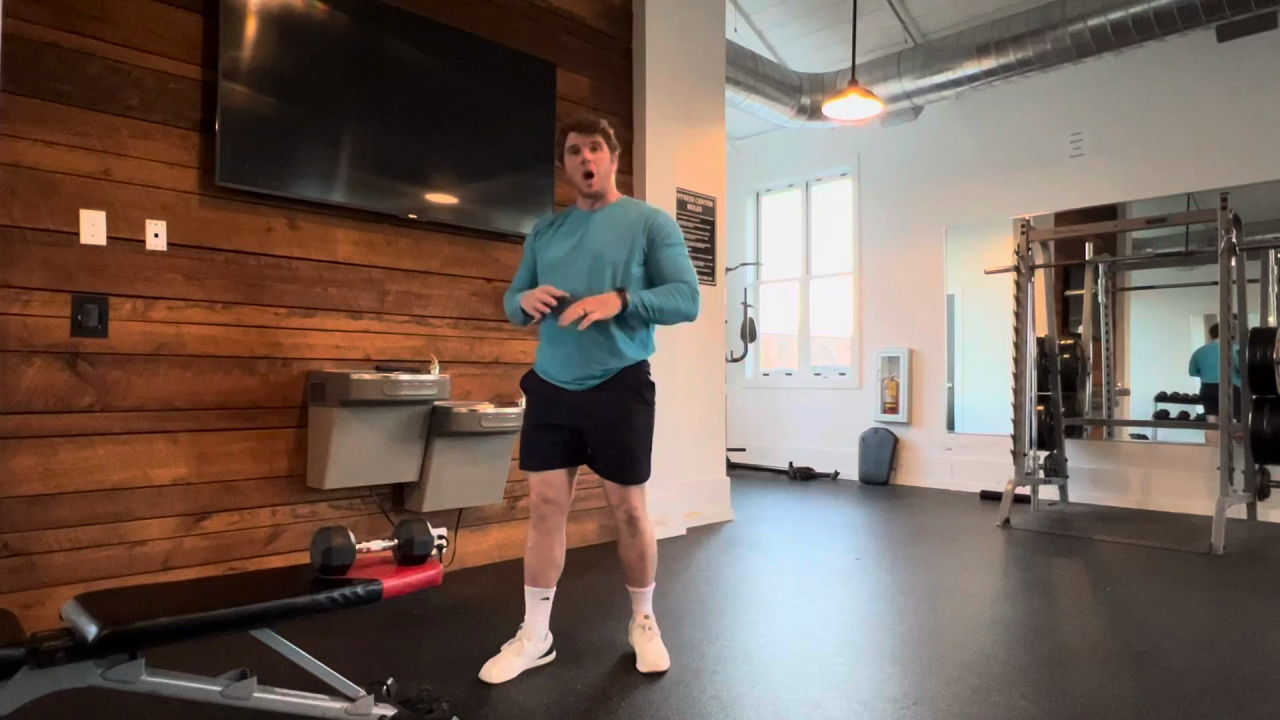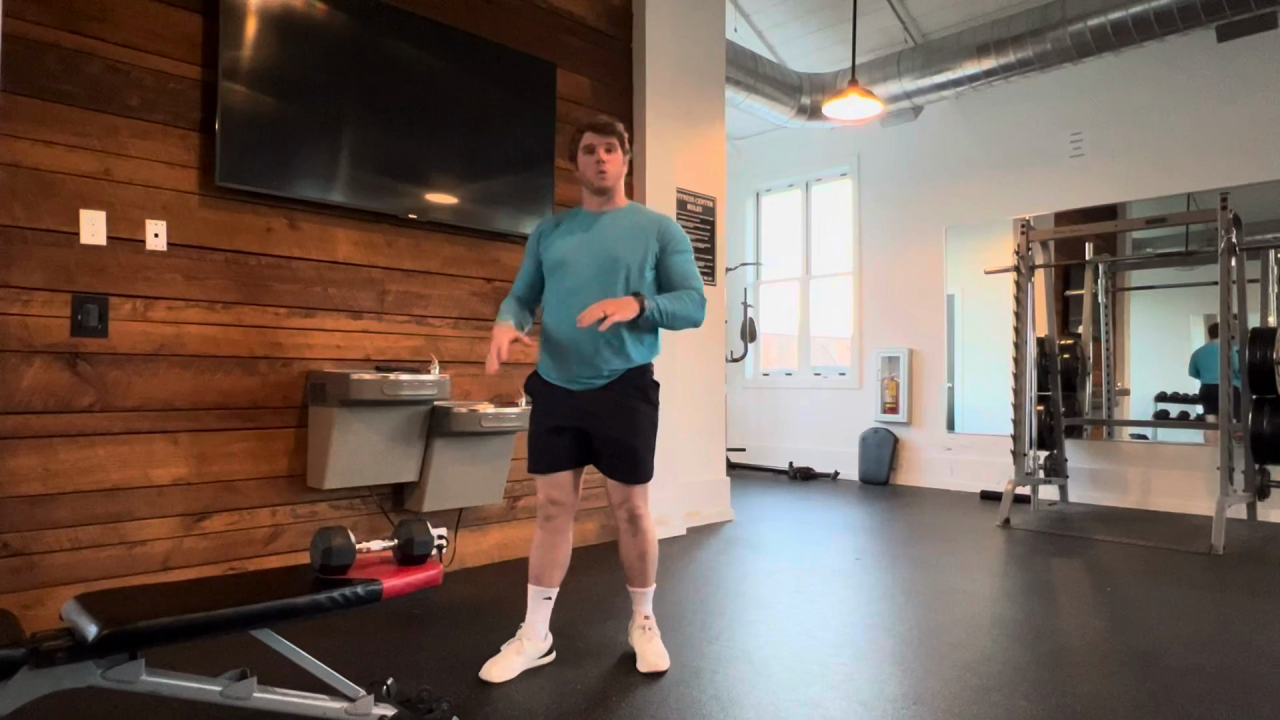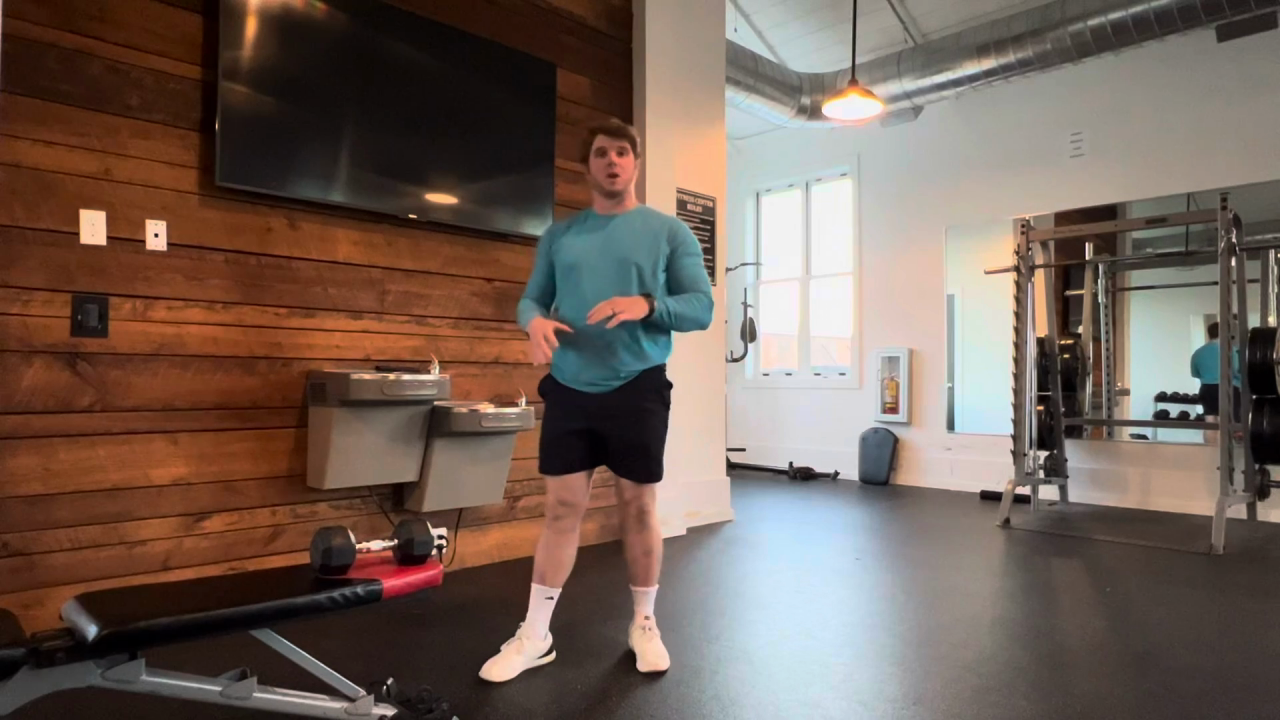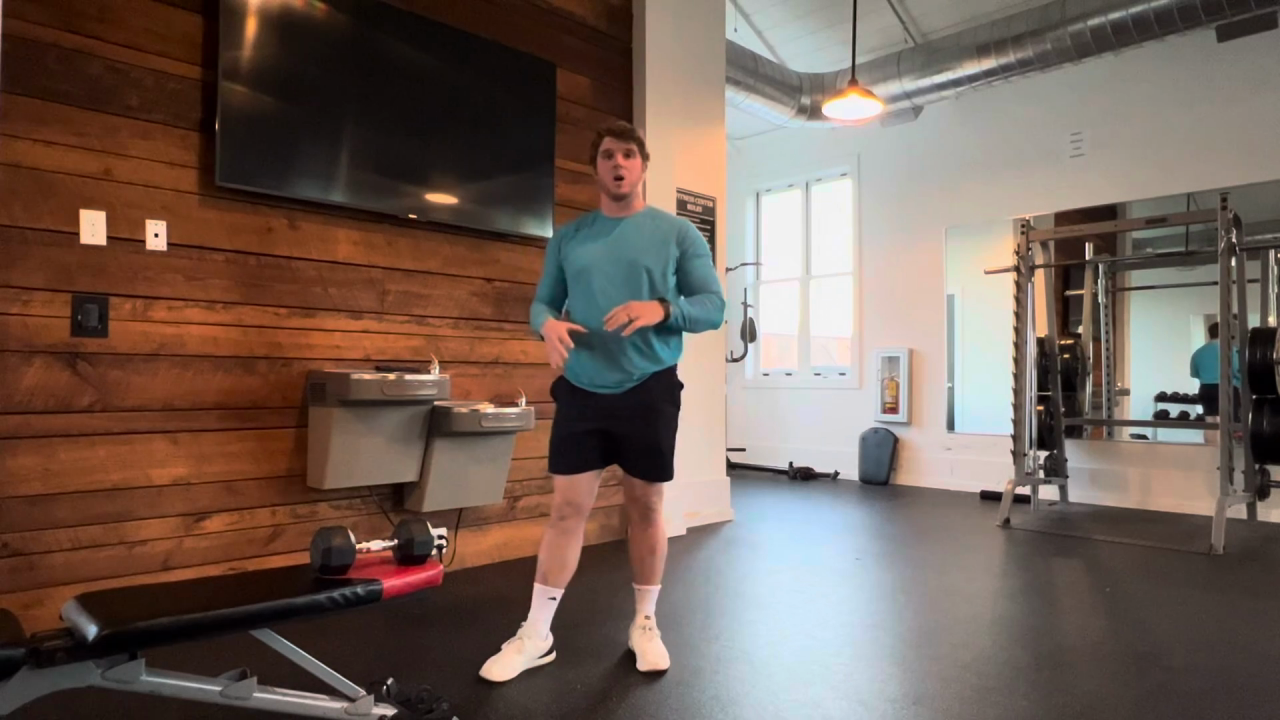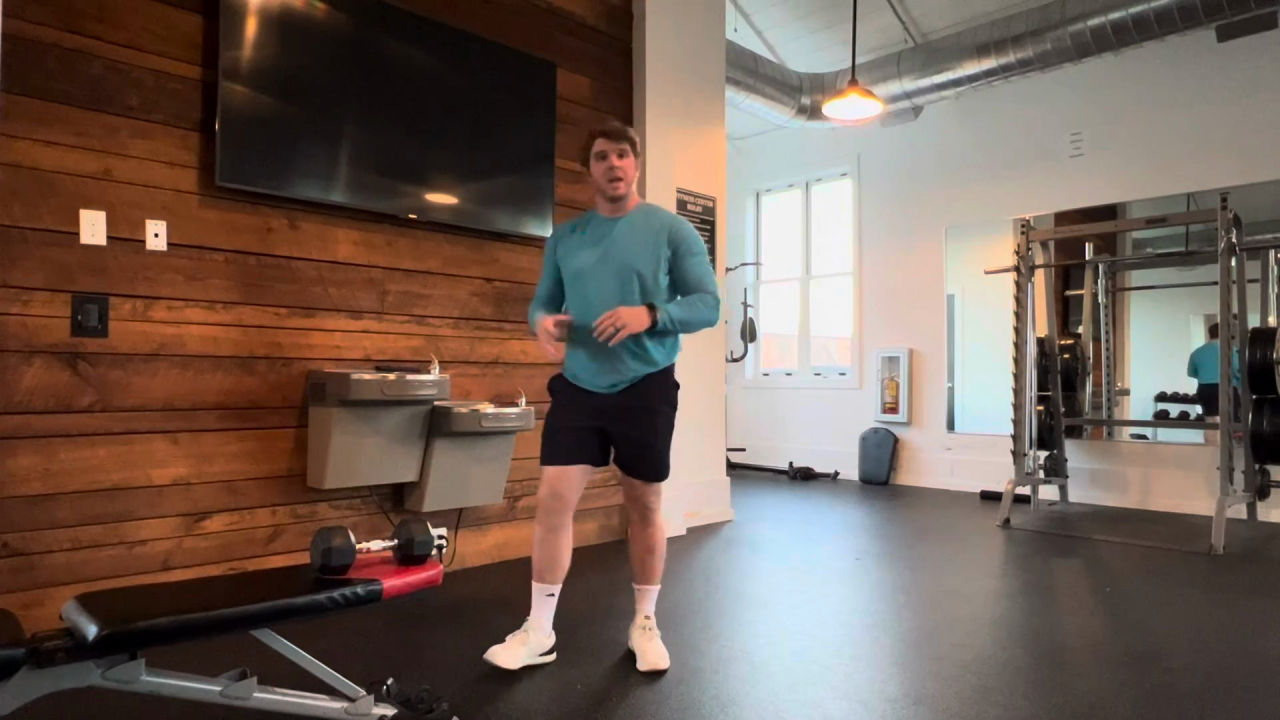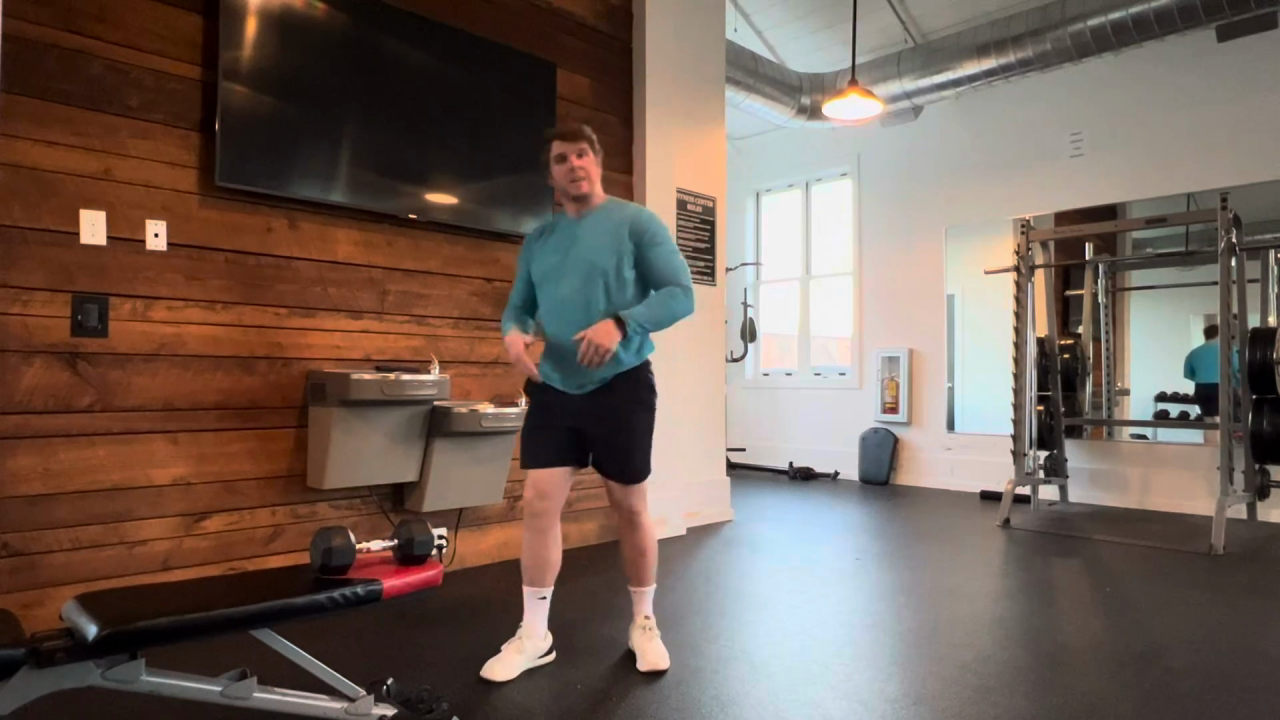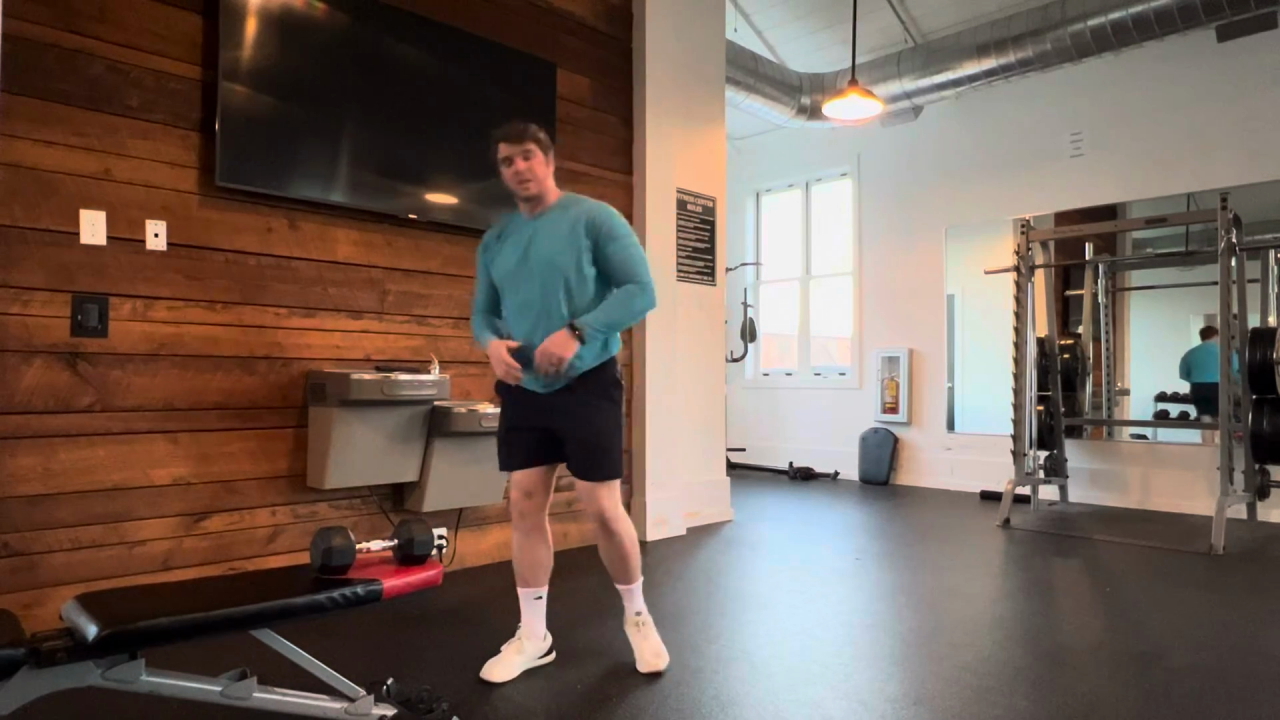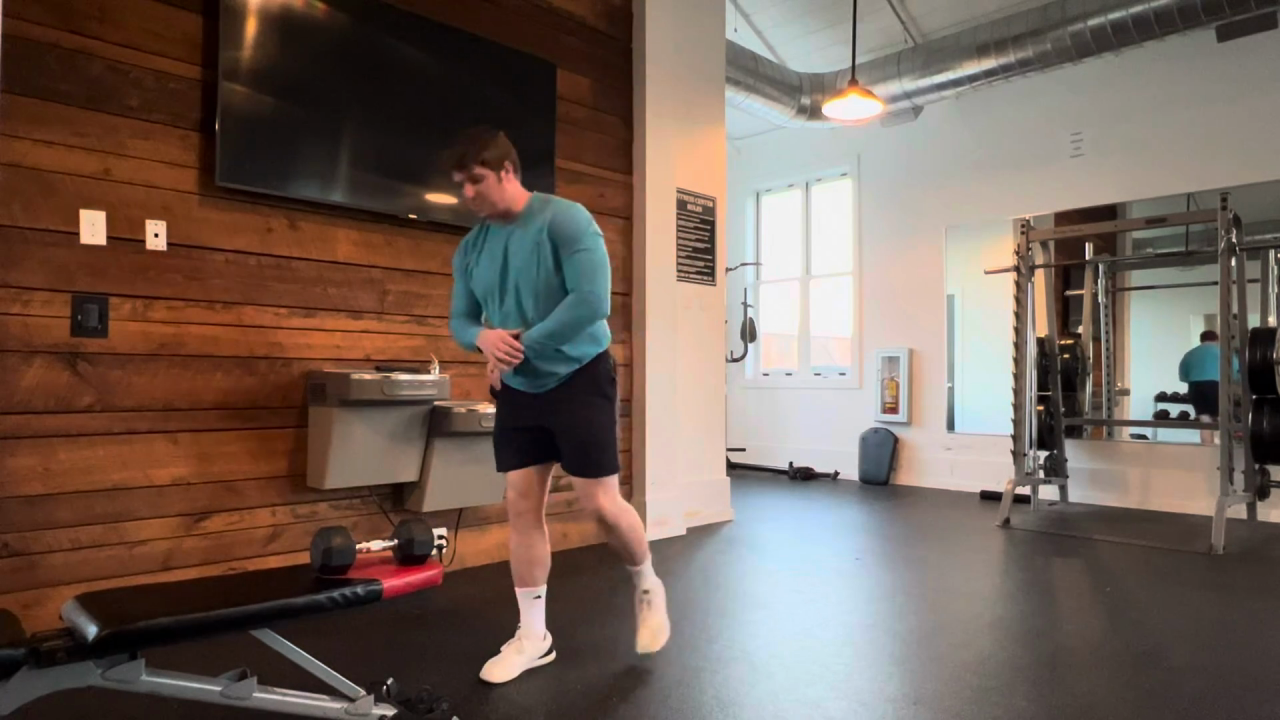
dt=0.3s
person 1, frame 1
left shoulder: (651, 223)
right shoulder: (544, 231)
left elbow: (686, 298)
right elbow: (513, 297)
left wrist: (618, 300)
right wrist: (524, 300)
left hip: (620, 385)
right hip: (551, 385)
left knee: (628, 509)
right knee: (544, 508)
left ankle: (643, 622)
right ankle: (535, 635)
person 1, frame 2
left shoulder: (659, 229)
right shoulder: (548, 232)
left elbow: (694, 305)
right elbow: (521, 296)
left wrist: (637, 304)
right wrist: (505, 324)
left hip: (625, 387)
right hip: (556, 388)
left knee: (631, 509)
right knee: (552, 509)
left ankle: (644, 624)
right ankle: (534, 636)
person 1, frame 3
left shoulder: (669, 231)
right shoulder: (559, 235)
left elbow: (702, 307)
right elbow: (533, 298)
left wrist: (647, 305)
right wrist: (535, 321)
left hip: (638, 388)
right hip: (569, 389)
left knee: (639, 507)
right knee: (561, 510)
left ankle: (643, 624)
right ankle: (535, 634)
person 1, frame 4
left shoulder: (678, 233)
right shoulder: (568, 238)
left elbow: (713, 306)
right elbow: (542, 301)
left wrist: (662, 309)
right wrist: (548, 324)
left hip: (649, 389)
right hip: (581, 390)
left knee: (645, 507)
right knee: (566, 510)
left ankle: (644, 623)
right ankle: (536, 635)
person 1, frame 5
left shoulder: (672, 230)
right shoulder: (565, 238)
left elbow: (708, 305)
right elbow: (543, 301)
left wrist: (650, 315)
right wrist: (541, 321)
left hip: (646, 388)
right hip: (578, 388)
left knee: (644, 506)
right knee: (553, 501)
left ankle: (644, 624)
right ankle: (538, 631)
person 1, frame 6
left shoulder: (637, 223)
right shoulder: (537, 241)
left elbow: (680, 295)
right elbow: (517, 307)
left wrist: (621, 324)
right wrist: (513, 334)
left hip: (621, 385)
right hip: (553, 390)
left knee: (630, 508)
right knee: (538, 504)
left ankle: (644, 623)
right ankle: (534, 635)
person 1, frame 7
left shoulder: (595, 219)
right shoulder: (494, 241)
left elbow: (640, 290)
right elbow: (483, 312)
left wrist: (576, 332)
right wrist: (492, 343)
left hip: (588, 383)
right hip: (525, 389)
left knee: (601, 508)
right knee: (525, 507)
left ankle: (637, 617)
right ankle: (533, 635)
person 1, frame 8
left shoulder: (565, 220)
right shoulder: (471, 248)
left elbow: (592, 301)
right elbow: (461, 318)
left wrist: (523, 343)
right wrist: (483, 338)
left hip: (580, 377)
right hip: (519, 389)
left knee: (600, 502)
right knee: (521, 505)
left ankle: (649, 590)
right ankle: (532, 635)
